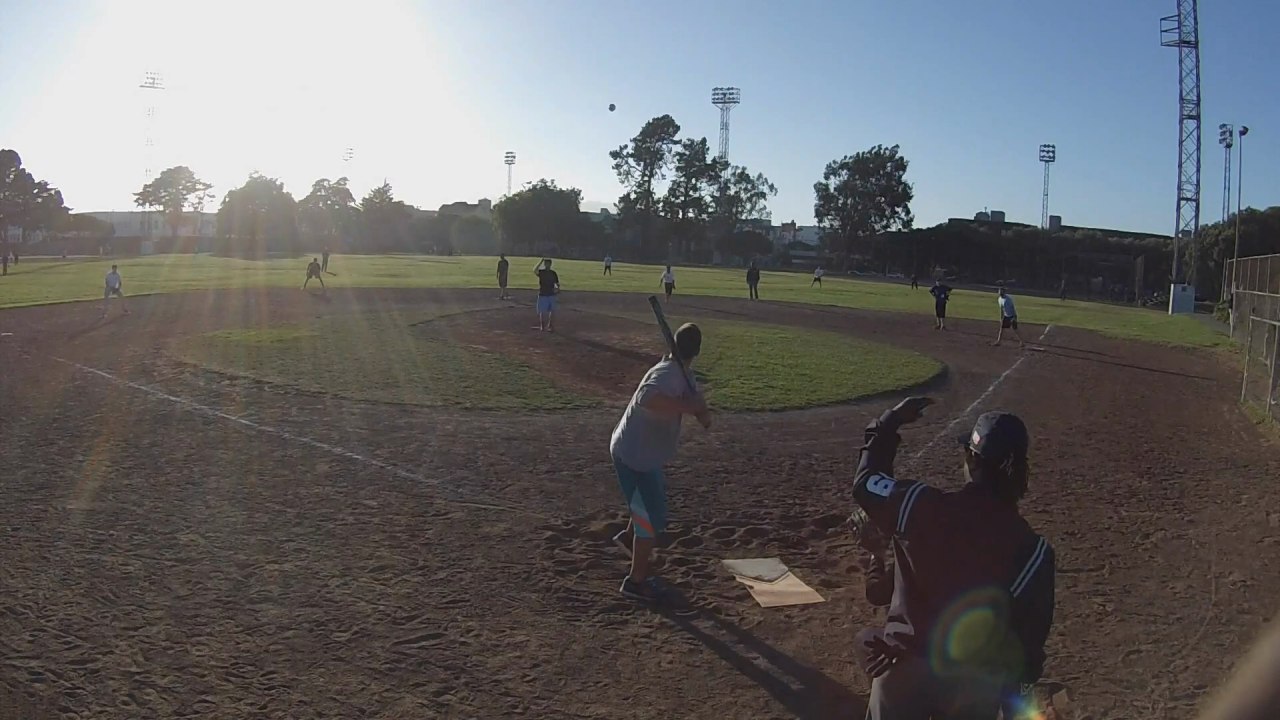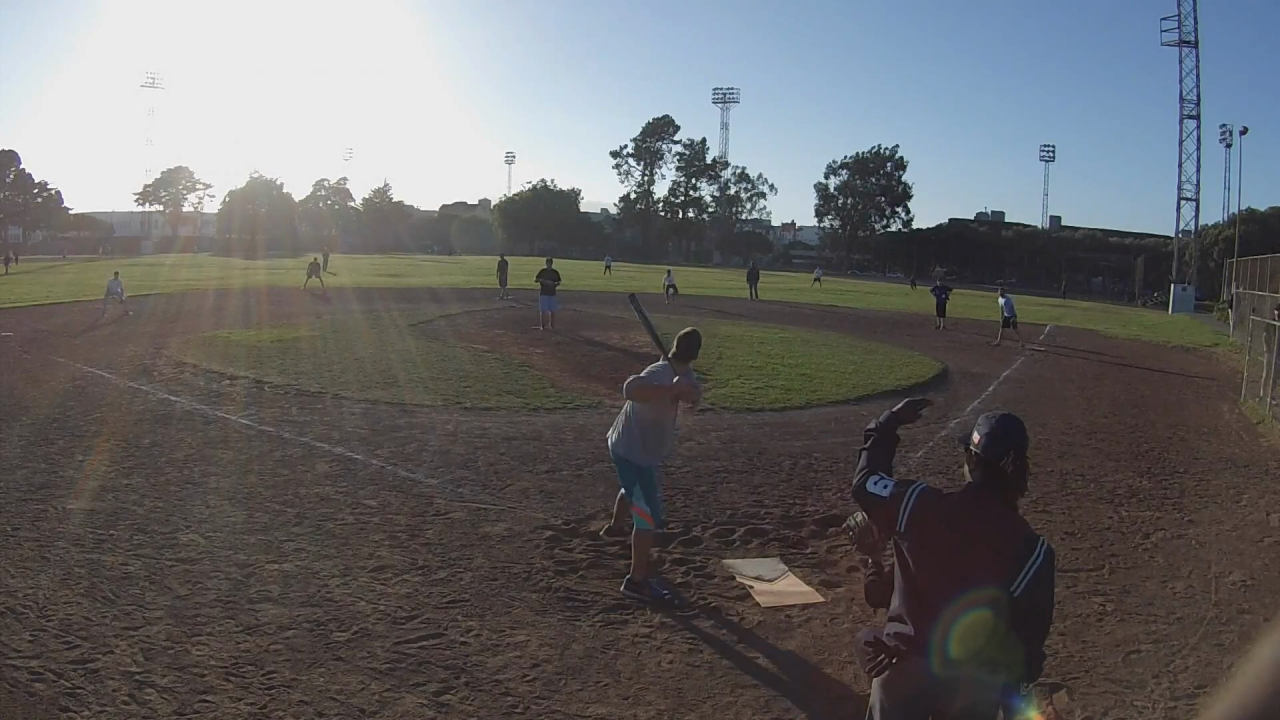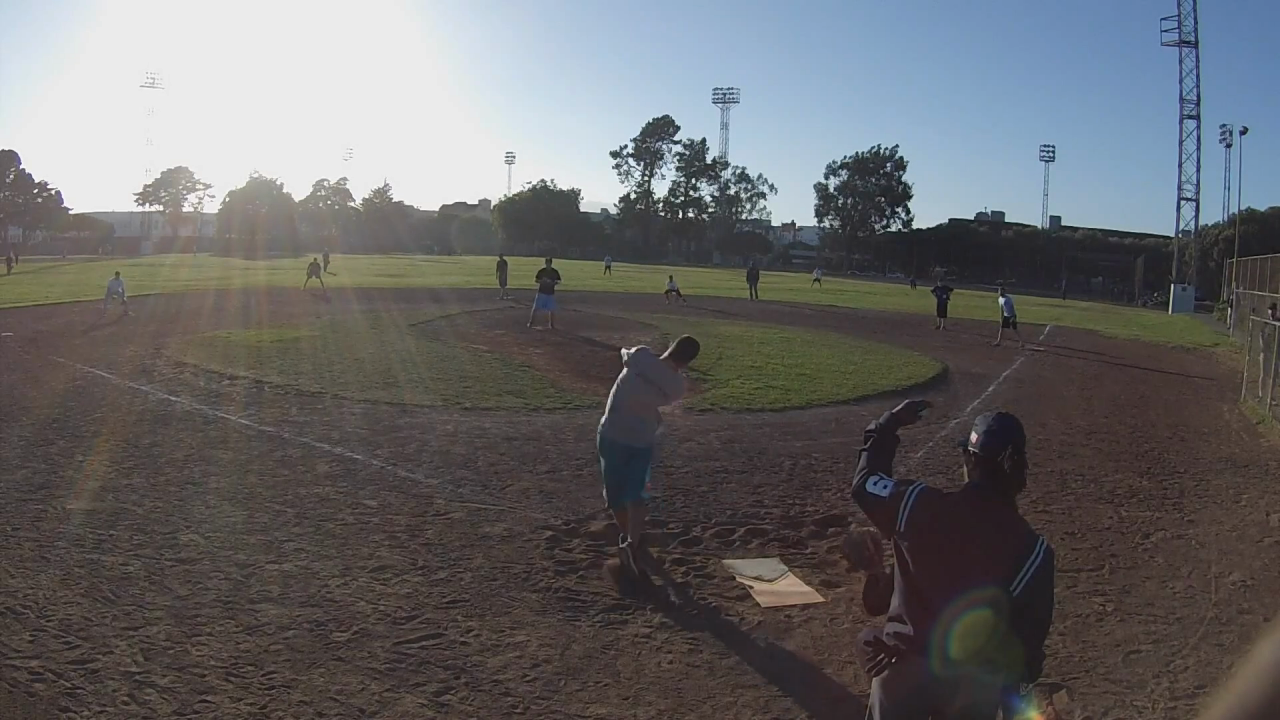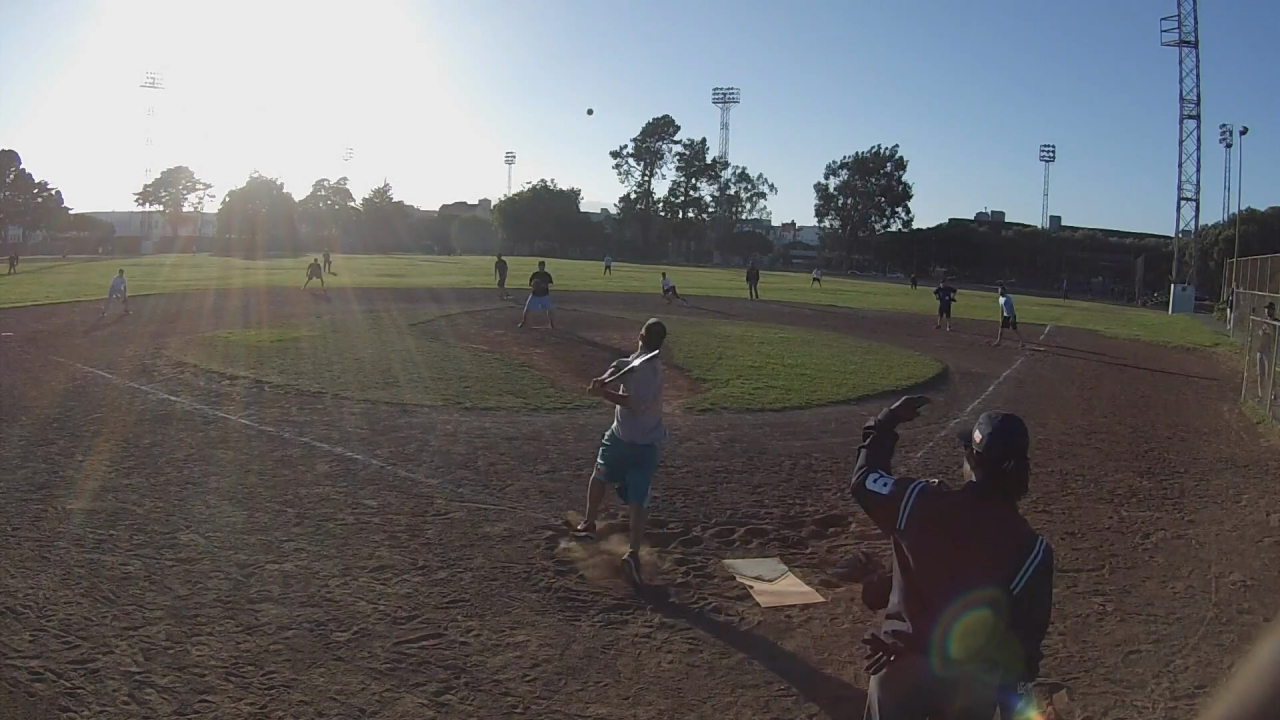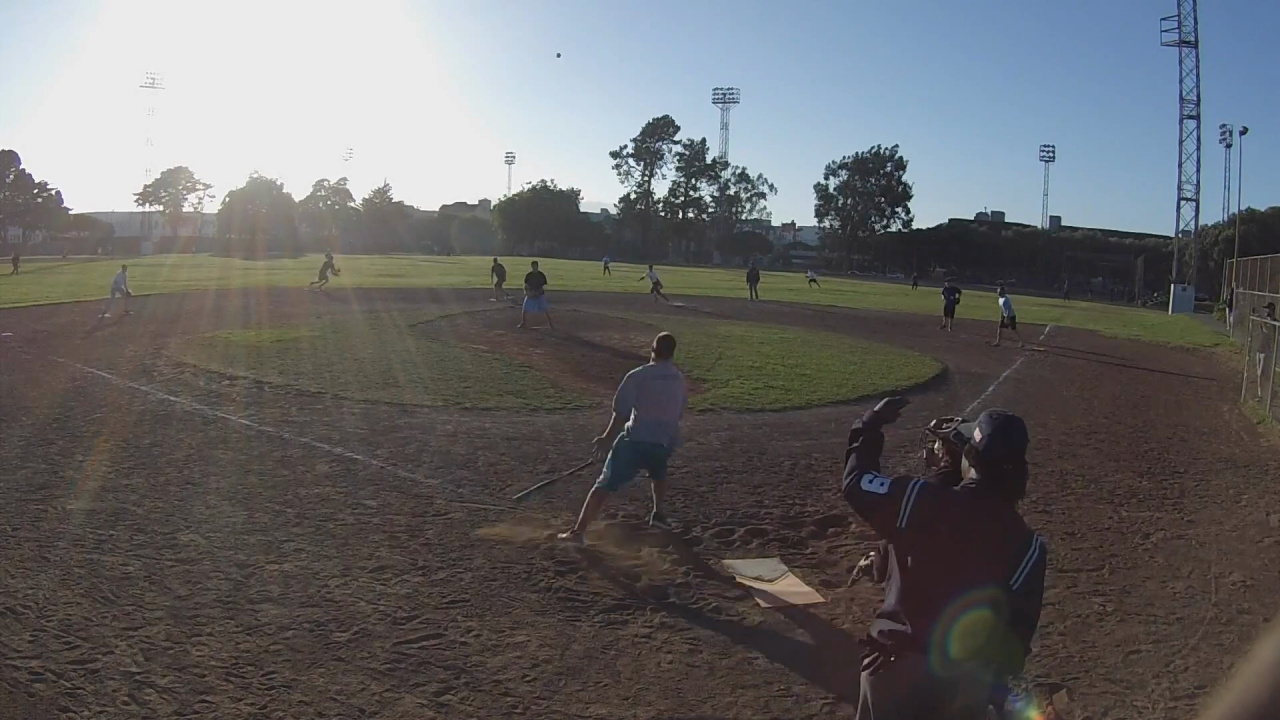
dt=0.3s
person 1, frame 1
left shoulder: (920, 508)
right shoulder: (1031, 550)
left elbow: (866, 482)
right elbow: (1031, 633)
left wrist: (888, 423)
right wrist: (1017, 687)
left hip: (906, 671)
right hip: (977, 684)
person 1, frame 2
left shoulder: (920, 507)
right shoulder: (1032, 551)
left elbow: (864, 483)
right elbow: (1030, 633)
left wrist: (888, 423)
right wrist: (1017, 688)
left hip: (905, 670)
right hip: (977, 683)
person 1, frame 3
left shoulder: (919, 507)
right shoulder: (1031, 550)
left elbow: (865, 483)
right elbow: (1031, 632)
left wrist: (888, 425)
right wrist: (1017, 690)
left hip: (905, 669)
right hip: (976, 682)
person 1, frame 4
left shoulder: (919, 505)
right shoulder: (1029, 549)
left elbow: (864, 480)
right elbow: (1027, 632)
left wrist: (886, 422)
right wrist: (1013, 689)
left hip: (903, 667)
right hip: (973, 680)
person 1, frame 5
left shoulder: (916, 502)
right shoulder: (1026, 546)
left elbow: (856, 482)
right elbow: (1019, 627)
left wrist: (871, 424)
right wrist: (998, 682)
left hip: (896, 664)
right hip: (966, 676)
person 2, frame 1
left shoulder: (682, 373)
right shoulder: (666, 374)
left elbow: (695, 400)
right elbow: (646, 398)
left wrist: (700, 410)
right wrist: (687, 406)
left hip: (644, 450)
right hip: (634, 454)
left knee: (655, 497)
right knee: (651, 518)
left ankle: (630, 536)
right ankle: (636, 581)
person 2, frame 2
left shoulder: (679, 372)
right shoulder: (659, 374)
left elbow: (696, 396)
right elbow: (631, 388)
left wrist: (685, 390)
right wrist: (674, 390)
left hip: (630, 447)
right hip: (635, 451)
left knee: (633, 488)
right knee: (647, 514)
left ankle: (615, 526)
right ankle: (638, 580)
person 2, frame 3
left shoulder: (641, 355)
right shoulder: (671, 387)
left elbow: (626, 356)
left hip: (609, 437)
right hip: (640, 444)
left knee: (615, 494)
right knee: (636, 498)
left ankle: (627, 536)
right ankle: (634, 544)
person 2, frame 4
left shoulder: (647, 365)
right shoulder: (649, 362)
left elbow: (636, 403)
right elbow: (620, 367)
left wrist: (604, 391)
left hip: (626, 438)
right hip: (648, 444)
left knee: (601, 475)
right knee: (638, 502)
left ankle: (589, 523)
right ankle: (634, 553)
person 2, frame 5
left shoulder: (637, 376)
right shoulder: (680, 380)
left elbow: (622, 410)
left wrist: (607, 438)
left hip: (636, 439)
right hip: (666, 443)
left knee: (603, 485)
right knee: (658, 473)
left ankle: (578, 531)
right ankle: (658, 512)
